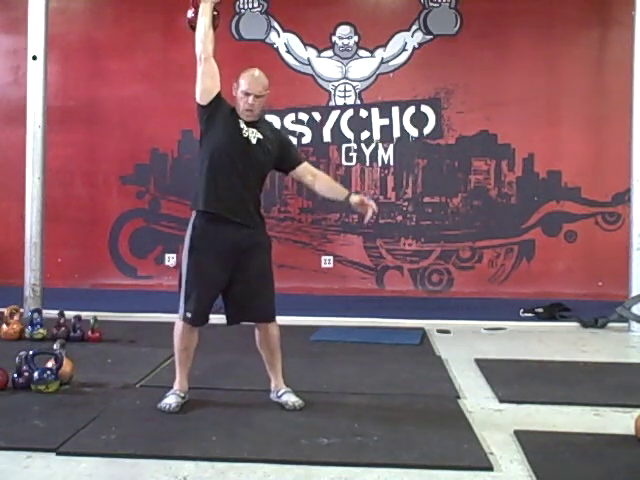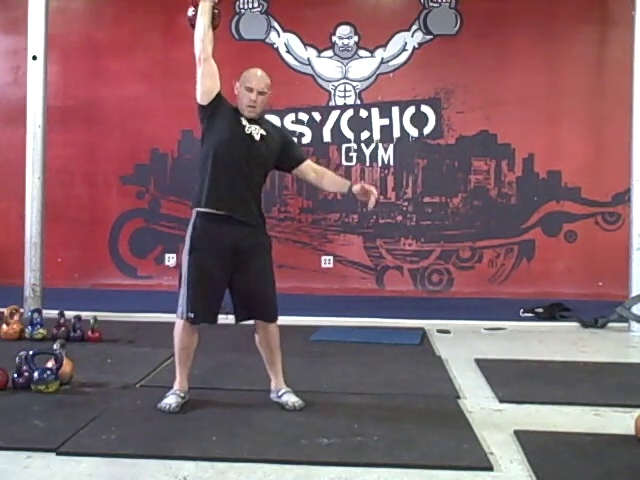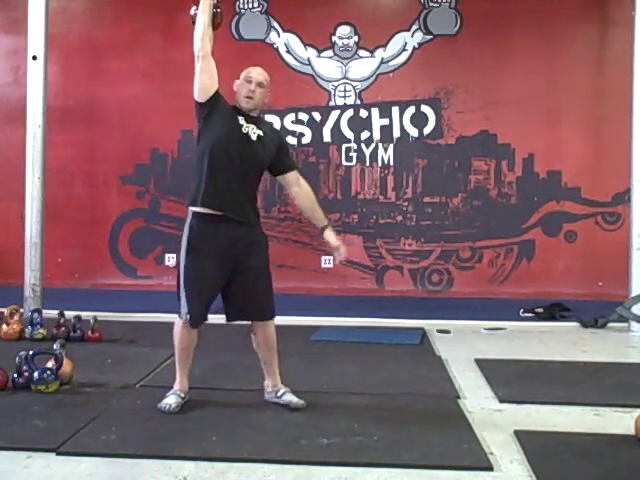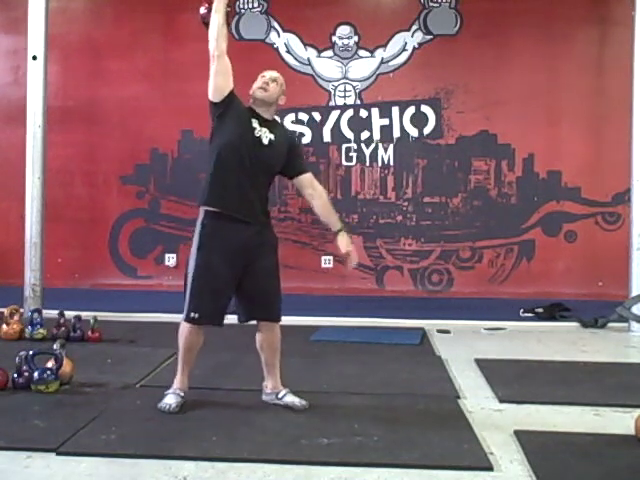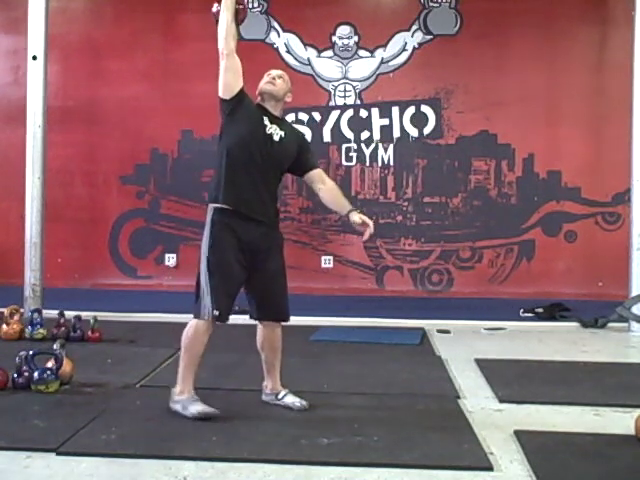
dt=0.3s
person 1, frame 1
left shoulder: (274, 138)
right shoulder: (215, 115)
left elbow: (309, 175)
right elbow: (204, 57)
left wrist: (349, 196)
left hip: (251, 235)
right hip: (207, 230)
left knee: (264, 316)
right knee: (189, 314)
left ankle: (278, 386)
right ankle: (180, 387)
person 1, frame 2
left shoulder: (276, 137)
right shoulder: (217, 113)
left elbow: (312, 171)
right elbow: (203, 57)
left wrist: (352, 186)
left hip: (252, 233)
right hip: (208, 228)
left knee: (264, 314)
right knee: (189, 312)
left ankle: (278, 386)
right ankle: (180, 387)
person 1, frame 3
left shoulder: (271, 138)
right shoulder: (214, 111)
left elbow: (296, 185)
right elbow: (202, 55)
left wrist: (326, 228)
left hip: (248, 233)
right hip: (205, 228)
left knee: (261, 314)
right knee: (189, 312)
left ankle: (274, 385)
right ankle: (180, 386)
person 1, frame 4
left shoulder: (285, 140)
right shoulder: (229, 111)
left elbow: (311, 188)
right elbow: (217, 54)
left wrist: (339, 231)
left hip: (259, 233)
right hip: (216, 226)
left knee: (268, 315)
right knee: (196, 313)
left ankle: (273, 387)
right ankle: (179, 386)
person 1, frame 5
left shoulder: (293, 138)
right shoulder: (238, 109)
left elbow: (320, 182)
right elbow: (226, 52)
left wrist: (351, 213)
left hip: (266, 230)
right hip: (225, 224)
left knee: (271, 314)
right knee: (208, 311)
left ankle: (273, 387)
right ankle: (183, 391)
